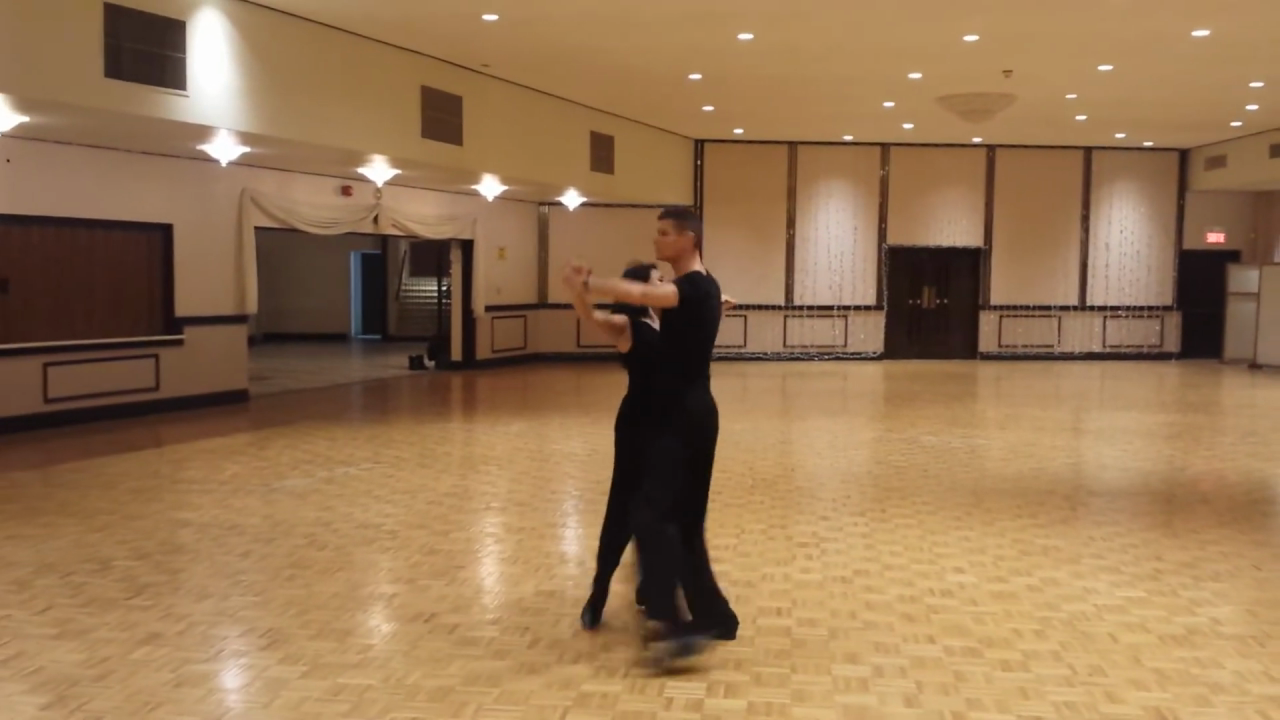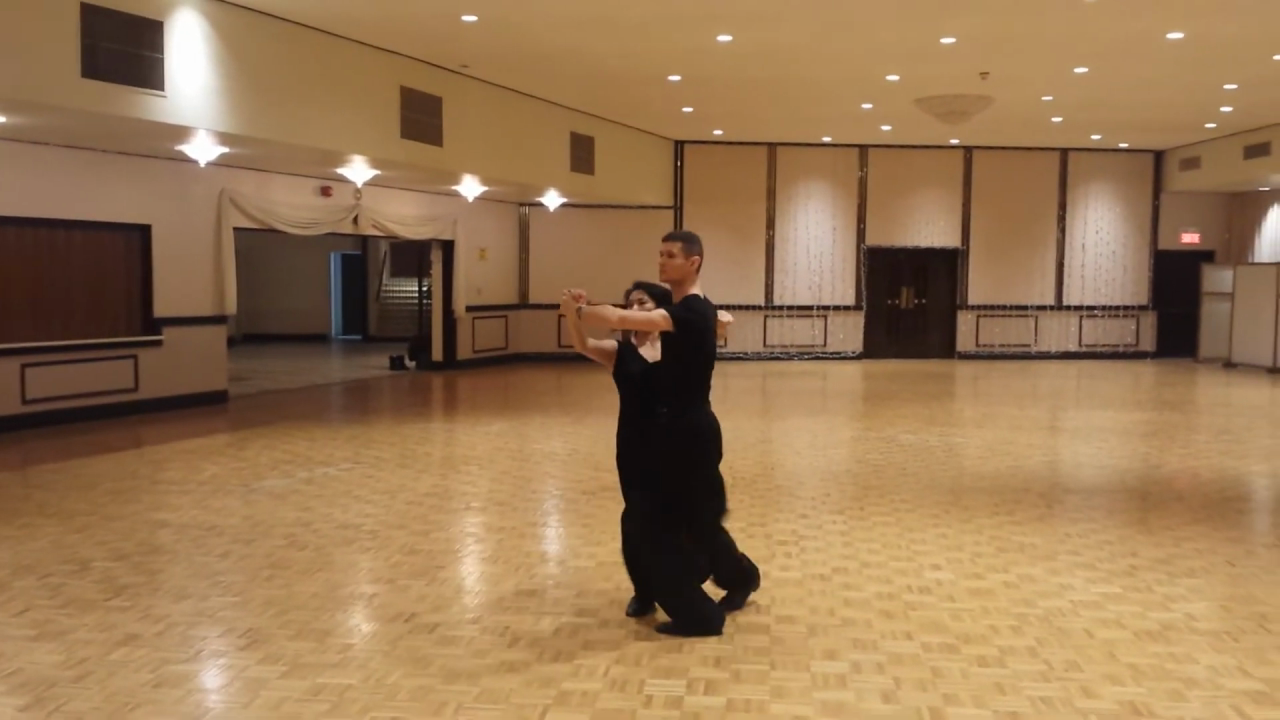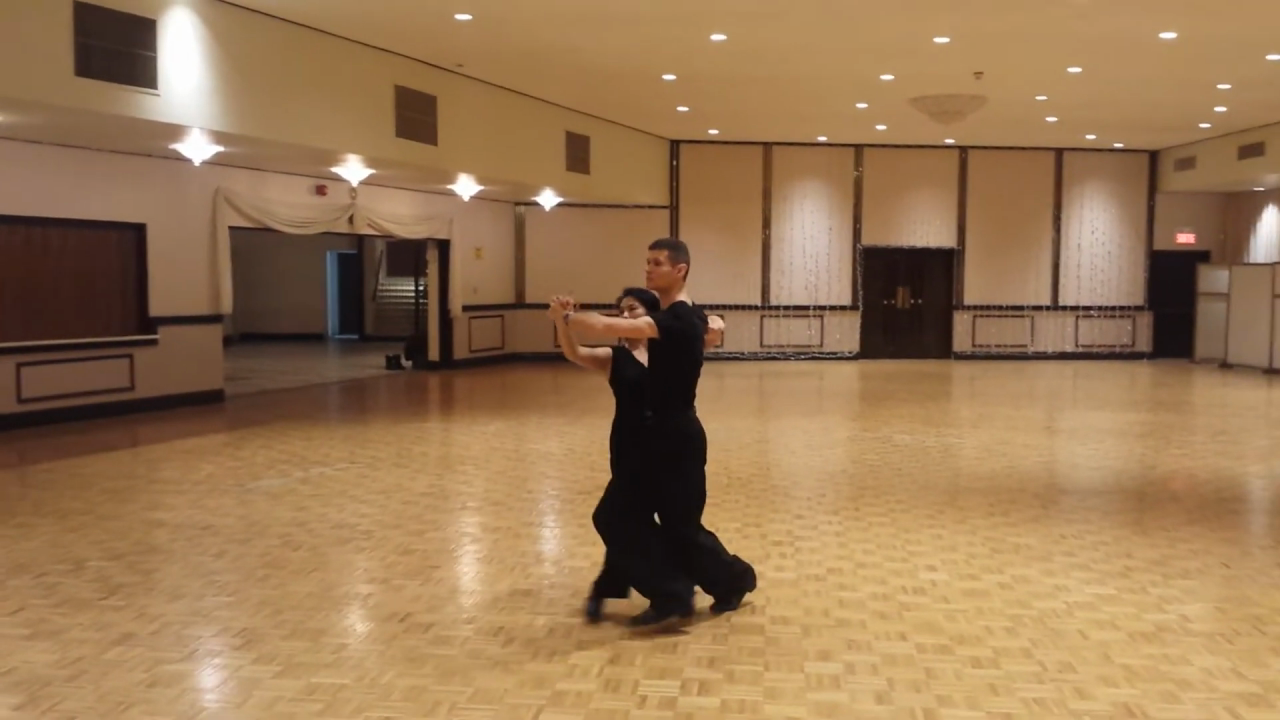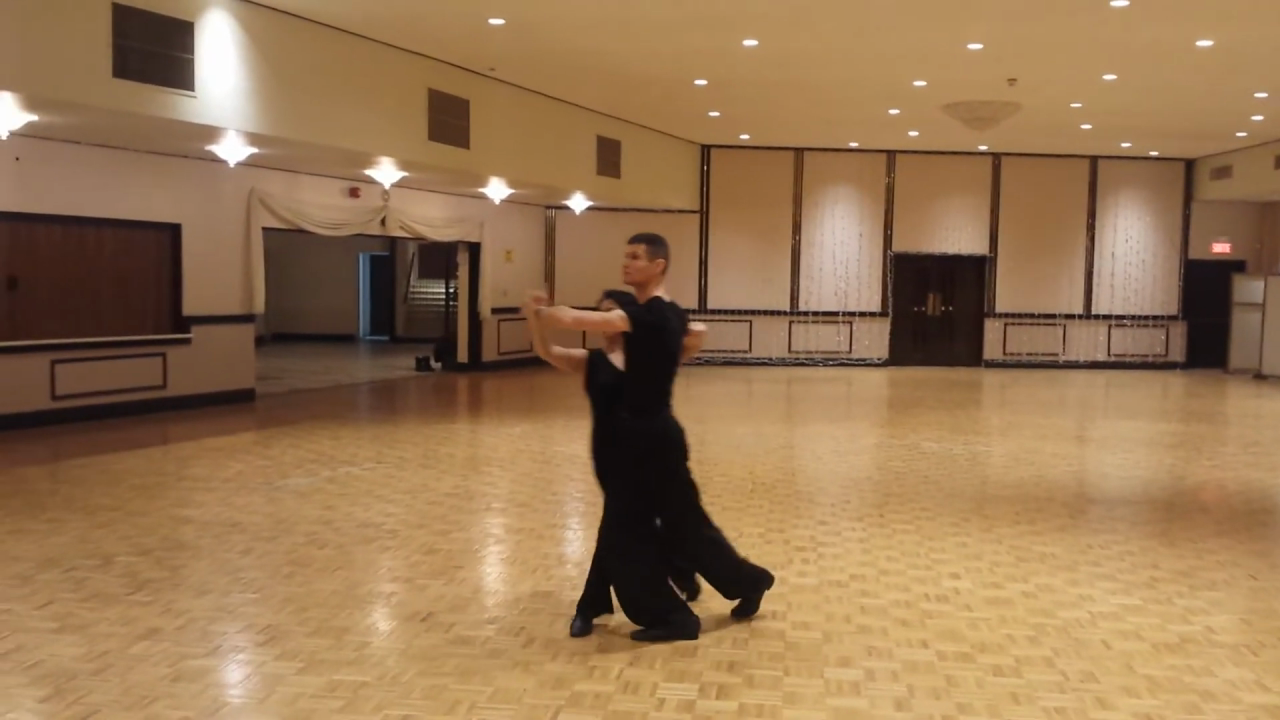
dt=0.3s
person 1, frame 1
left shoulder: (694, 289)
right shoulder: (704, 287)
left elbow: (639, 294)
left wrist: (588, 283)
left hip: (684, 417)
right hip: (690, 413)
left knee: (651, 517)
right knee: (683, 522)
left ankle: (678, 625)
right ankle: (712, 616)
person 1, frame 2
left shoulder: (692, 312)
right shoulder: (694, 310)
left elbow: (625, 320)
left wrist: (582, 311)
left hip: (690, 433)
right hip: (676, 430)
left knee: (695, 529)
right knee: (658, 529)
person 1, frame 3
left shoulder: (678, 321)
right shoulder: (685, 317)
left elbow: (610, 328)
left wrist: (568, 318)
left hip: (675, 439)
right hip: (664, 436)
left knee: (680, 531)
person 1, frame 4
left shoulder: (652, 316)
right shoulder: (668, 315)
left elbow: (579, 321)
left wrist: (542, 313)
left hip: (653, 438)
right hip: (644, 436)
left knee: (688, 527)
right knee: (622, 533)
left ankle: (749, 581)
person 2, frame 1
right shoulder: (627, 325)
right elbow: (590, 317)
right wrist: (579, 291)
right hip: (636, 426)
right knee: (622, 510)
right ankle: (597, 595)
person 2, frame 2
right shoulder: (617, 350)
left elbow: (720, 323)
right elbow: (583, 344)
left wrist: (721, 320)
right wrist: (571, 312)
right hip: (634, 444)
right knee: (639, 520)
right ankle: (646, 589)
person 2, frame 3
right shoulder: (614, 358)
left elbow: (713, 332)
right elbow: (573, 353)
left wrist: (712, 325)
right wrist: (559, 320)
right hip: (628, 450)
person 2, frame 4
right shoulder: (589, 361)
left elbow: (694, 339)
right elbow: (547, 352)
left wrist: (693, 332)
right wrist: (534, 317)
right hip: (611, 456)
left ankle: (591, 606)
